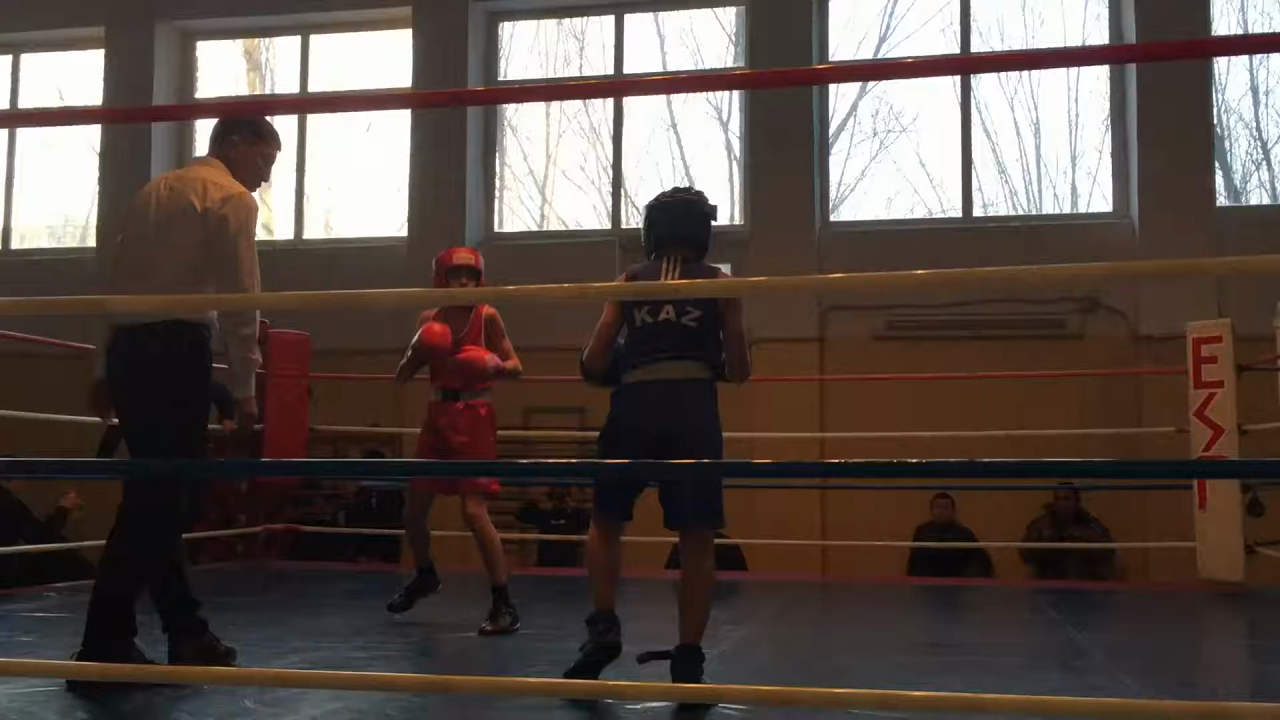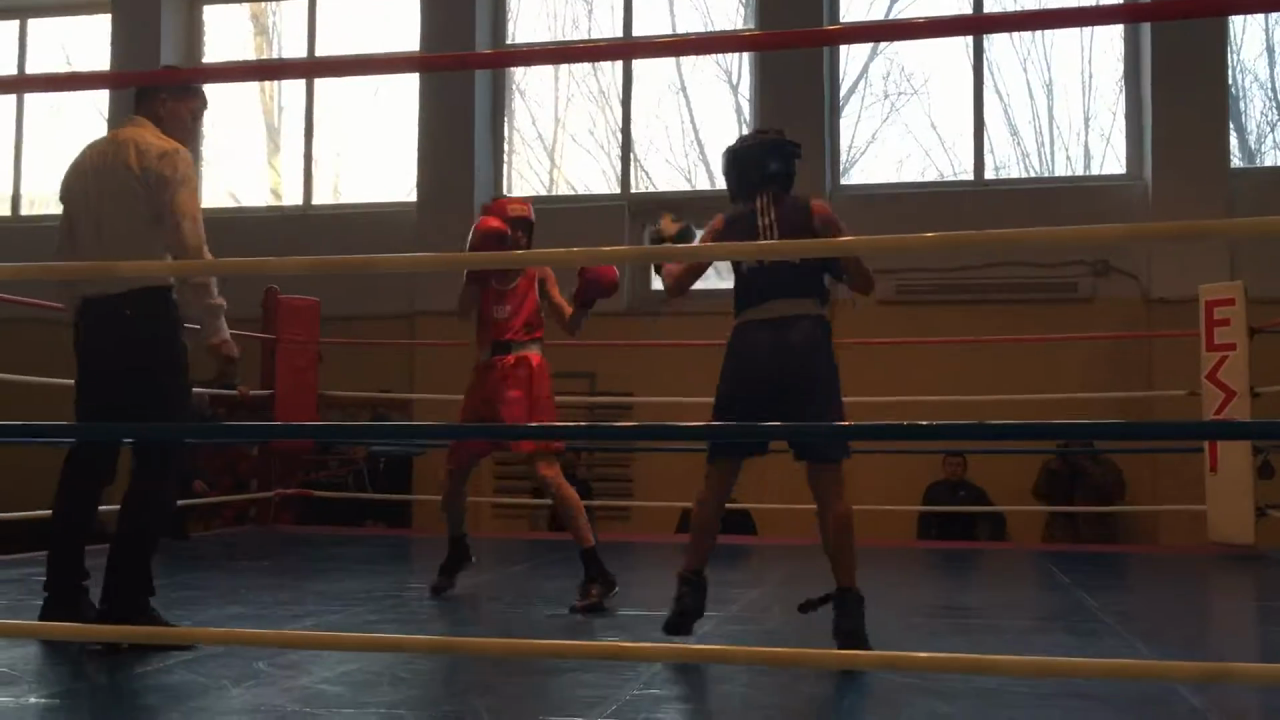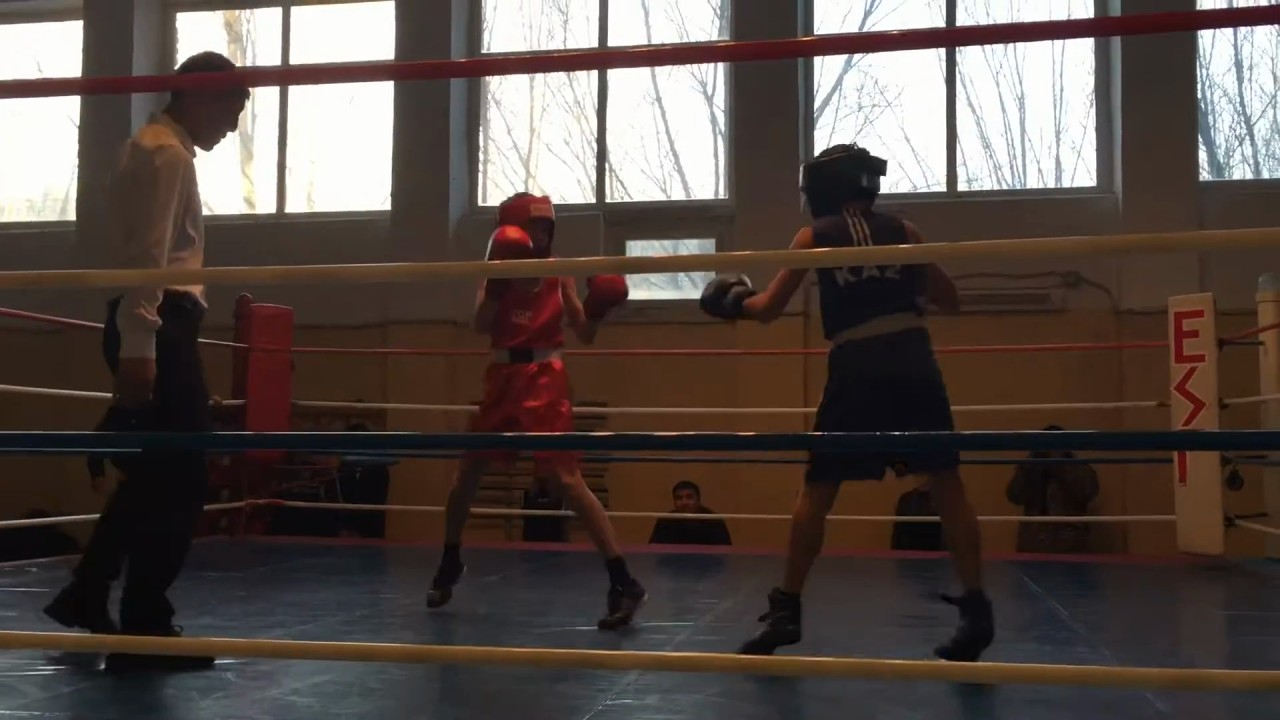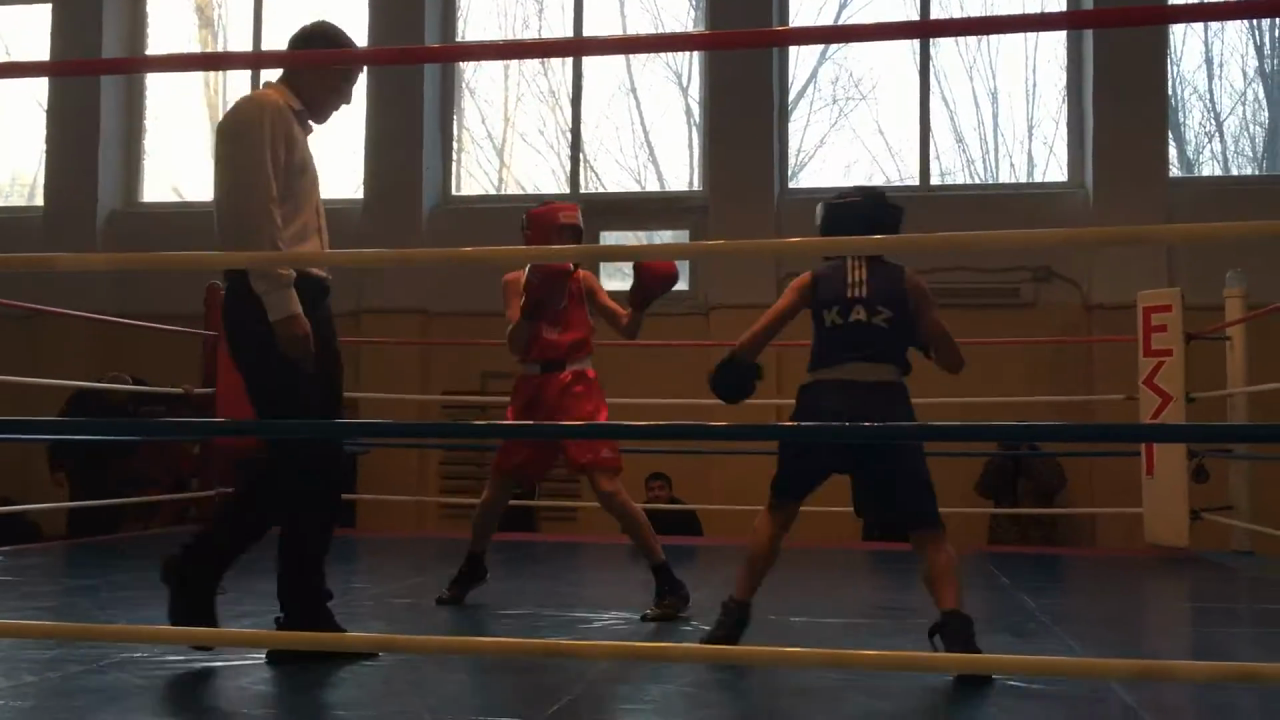
dt=0.7s
person 1, frame 1
left shoulder: (153, 191)
right shoulder: (232, 199)
left elbow: (117, 283)
right elbow: (239, 303)
left wrist: (106, 368)
right wrist: (245, 390)
left hip: (128, 349)
right hip: (175, 349)
left knee: (156, 492)
right knee: (155, 497)
left ankle: (187, 631)
right ankle: (106, 647)
person 1, frame 2
left shoulder: (85, 161)
right shoulder: (167, 154)
left elbow: (69, 256)
right elbow: (189, 249)
right wrist: (215, 328)
left hip: (94, 319)
right hip: (143, 314)
left knee: (89, 455)
right knee: (160, 461)
left ankle: (64, 598)
right ankle: (125, 606)
person 1, frame 3
left shoulder: (154, 150)
right shoulder: (165, 153)
right elbow: (148, 257)
right wrist: (140, 344)
left hip: (148, 330)
right hip: (152, 329)
left knee: (155, 470)
right knee: (182, 475)
left ankle: (87, 596)
right ankle: (143, 626)
person 1, frame 4
left shoulder: (292, 125)
right shoulder: (262, 112)
right elbow: (252, 217)
right wrist: (281, 307)
left hip: (302, 307)
right hip: (270, 308)
left knee: (320, 462)
right knee: (297, 459)
left ankle: (305, 615)
right ankle: (196, 571)
person 2, frame 1
left shoulder: (628, 282)
right shoulder: (719, 285)
left elbow: (594, 364)
right elbow: (738, 369)
left wrist: (592, 362)
left hip: (633, 406)
right hip: (691, 409)
left knee: (606, 525)
right knee: (697, 540)
left ankle: (603, 626)
right ankle: (687, 662)
person 2, frame 2
left shoulder: (727, 223)
right shoulder: (814, 211)
left elbow: (675, 284)
right elbow: (864, 284)
left wrist: (663, 248)
right wrist: (834, 262)
left hip: (749, 348)
right hip: (806, 344)
left knee: (718, 477)
right knee: (828, 483)
left ankle: (691, 589)
right ankle: (847, 609)
person 2, frame 3
left shoulder: (813, 236)
right shoulder: (900, 229)
left elbow: (767, 307)
right elbow: (949, 300)
left wrist: (733, 302)
left hip: (857, 366)
right hip: (913, 360)
left knee: (816, 493)
right knee: (948, 488)
left ankle: (785, 613)
right ankle: (974, 607)
person 2, frame 4
left shoulder: (813, 279)
right shoulder: (907, 281)
left elbow: (755, 339)
right elbow: (953, 363)
left wrist: (733, 367)
right wrist: (919, 337)
left hip: (822, 405)
right hip: (886, 407)
left knee: (778, 512)
right knee: (928, 534)
left ankle: (734, 616)
right ankle: (954, 627)
person 3, frame 1
left shoulder: (488, 317)
right shoulder: (432, 318)
left elbow: (515, 366)
right elbow: (401, 377)
left wrist: (494, 368)
right wrist: (416, 354)
left hip: (474, 417)
right hip: (439, 416)
left knee: (474, 511)
right knee: (413, 508)
left ankle: (504, 605)
right ankle: (425, 573)
person 3, frame 2
left shoulder: (538, 272)
right shoulder: (484, 274)
left elbow: (570, 324)
right elbow: (463, 312)
left wrist: (586, 300)
right wrist: (475, 270)
left hip: (526, 373)
right hip: (487, 374)
left knee: (548, 473)
right knee: (455, 471)
left ankle: (596, 572)
right ankle: (457, 551)
person 3, frame 3
left shoulder: (559, 274)
right shoulder: (498, 271)
left elbow: (585, 334)
right elbow: (482, 325)
left wrist: (597, 308)
right wrist: (496, 279)
left hip: (546, 382)
right hip: (503, 381)
left knee: (569, 482)
right knee: (466, 479)
left ankle: (623, 583)
right ankle: (449, 566)
person 3, frame 4
left shoulder: (583, 281)
right shoulder: (516, 281)
left elbow: (626, 330)
right elbow: (514, 345)
left wrist: (641, 301)
right wrist: (532, 303)
left hip: (578, 391)
right hip: (532, 392)
left knee: (609, 490)
right knee: (495, 493)
left ankle: (669, 584)
right ankle: (472, 569)
